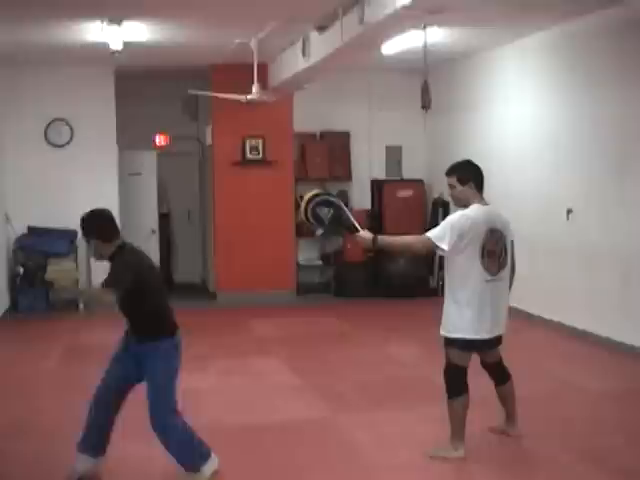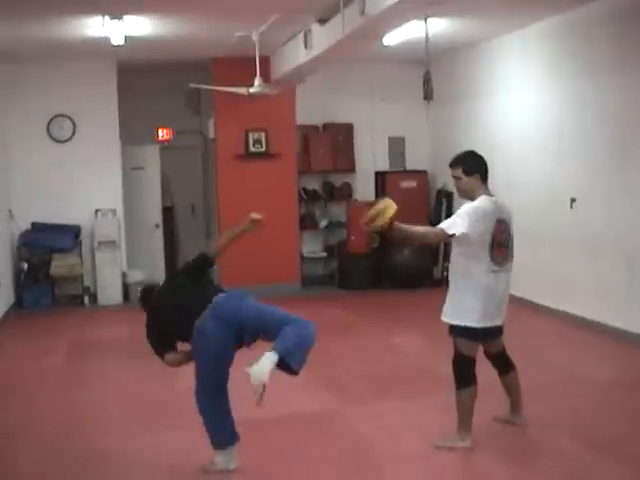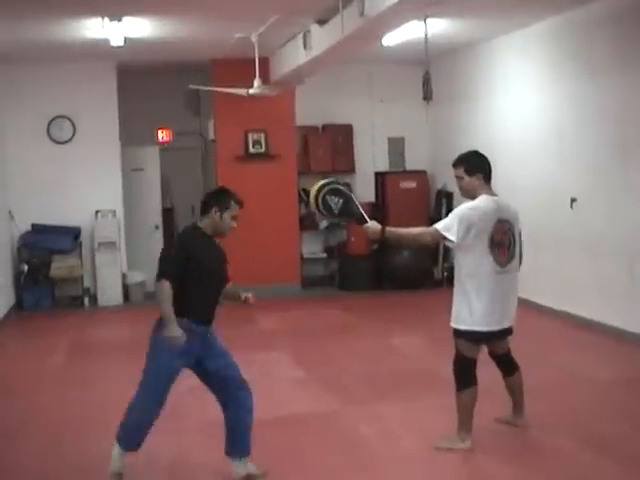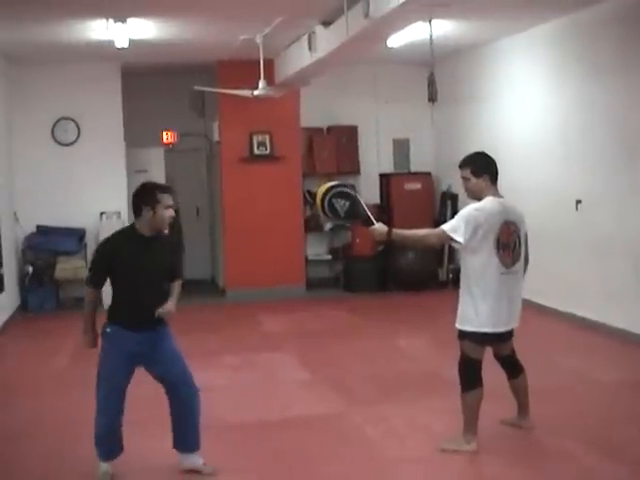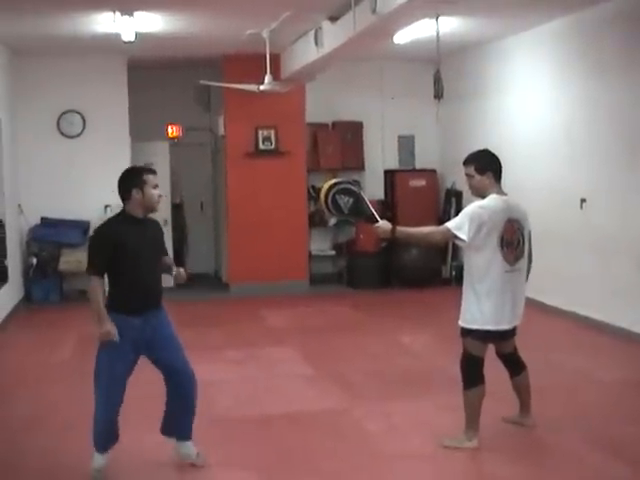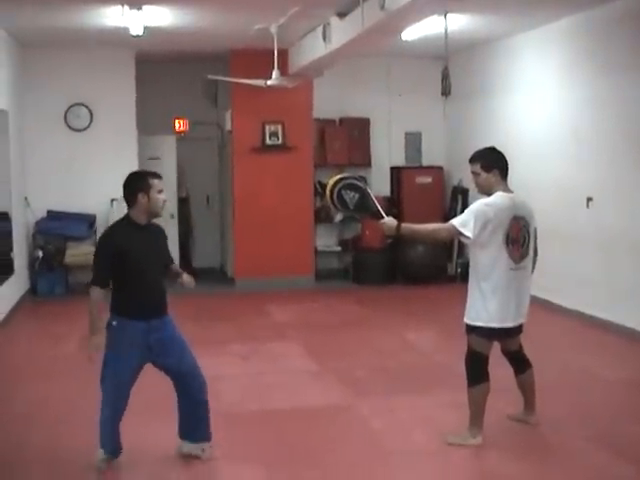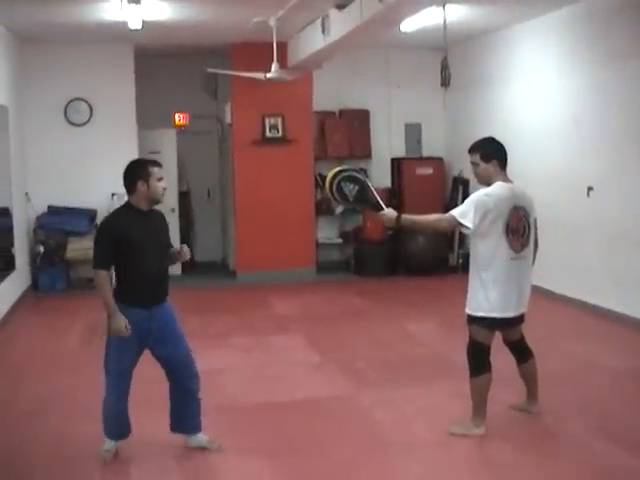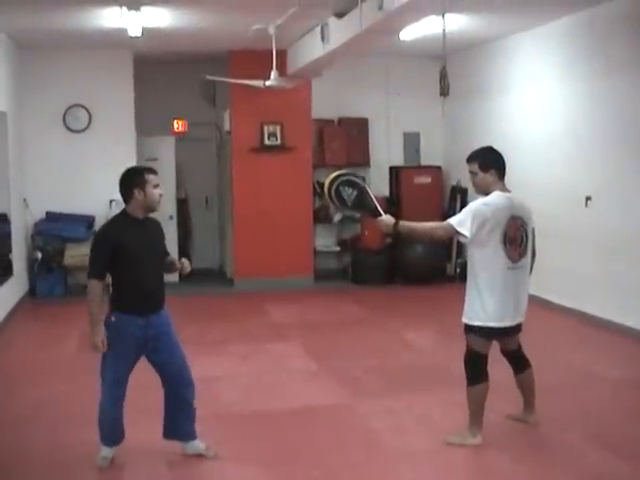
dt=0.5s
person 1, frame 1
left shoulder: (463, 220)
right shoulder: (501, 220)
left elbow: (420, 245)
right elbow: (509, 266)
left wrist: (374, 240)
left hip: (466, 315)
right hip: (492, 313)
left knee: (455, 375)
right knee: (495, 366)
left ankle: (456, 445)
right ankle: (511, 423)
person 1, frame 2
left shoulder: (473, 210)
right shoulder: (501, 210)
left elbow: (437, 235)
left wrist: (391, 224)
left hip: (468, 306)
right hip: (490, 303)
left knee: (462, 367)
right knee: (498, 356)
left ankle: (463, 436)
right ankle: (517, 413)
person 1, frame 3
left shoulder: (471, 212)
right shoulder: (510, 211)
left elbow: (428, 236)
right elbow: (516, 256)
left wrist: (383, 232)
left hip: (475, 307)
right hip: (502, 304)
left knee: (464, 367)
right knee: (503, 357)
left ankle: (463, 437)
right ankle: (519, 414)
person 1, frame 4
left shoulder: (477, 213)
right shoulder: (515, 212)
left elbow: (434, 238)
right elbow: (523, 258)
left wrist: (389, 233)
left hip: (481, 308)
right hip: (505, 305)
left knee: (469, 369)
right knee: (508, 358)
left ankle: (468, 438)
right ankle: (524, 416)
person 1, frame 5
left shoulder: (481, 211)
right shoulder: (518, 210)
left elbow: (438, 235)
right elbow: (527, 257)
left wrist: (393, 231)
left hip: (483, 305)
right hip: (508, 303)
left knee: (471, 366)
right knee: (510, 356)
left ankle: (470, 436)
right ankle: (525, 414)
person 1, frame 6
left shoulder: (487, 208)
right shoulder: (524, 208)
left elbow: (444, 232)
right elbow: (532, 254)
left wrist: (398, 227)
left hip: (489, 303)
right hip: (513, 300)
left knee: (476, 363)
right knee: (515, 354)
left ankle: (474, 432)
right ankle: (529, 411)
person 1, frame 7
left shoulder: (487, 198)
right shoulder: (524, 197)
left elbow: (444, 223)
right elbow: (533, 243)
left wrist: (399, 219)
left hip: (490, 293)
right hip: (515, 290)
left knee: (478, 353)
right knee: (517, 344)
left ankle: (477, 423)
right ankle: (532, 401)
person 1, frame 8
left shoulder: (485, 207)
right shoulder: (522, 208)
left elbow: (441, 231)
right elbow: (530, 253)
left wrist: (396, 225)
left hip: (488, 303)
right hip: (512, 300)
left knee: (475, 363)
right knee: (514, 353)
left ankle: (474, 432)
right ankle: (529, 411)
person 2, frame 1
left shoulder: (127, 263)
right shoulder: (129, 256)
left elbow: (109, 298)
left wrist: (90, 294)
left hip: (160, 347)
right hip: (137, 342)
left knee: (163, 415)
right knee: (105, 399)
right ankle: (88, 458)
person 2, frame 2
left shoulder: (154, 326)
right shoulder: (178, 280)
left elbow: (171, 359)
right elbow: (212, 252)
left wrist: (197, 352)
right wrist: (244, 227)
left hip: (208, 332)
right hip: (231, 308)
left knee: (210, 395)
right knee: (301, 330)
left ankle: (226, 455)
right ankle: (266, 363)
person 2, frame 3
left shoulder: (217, 251)
right shoulder: (184, 243)
right elbow: (164, 282)
left wrist: (239, 296)
right wrist: (171, 323)
left hip: (203, 335)
right hip: (174, 334)
left knee: (237, 394)
right knee: (151, 396)
right ankle: (120, 455)
person 2, frame 4
left shoulder: (169, 245)
right shoulder: (113, 246)
right elbow: (93, 287)
left wrist: (172, 302)
right wrist: (89, 328)
left hip: (157, 335)
right hip: (120, 336)
left knee: (186, 392)
right knee: (109, 404)
left ankle: (189, 455)
person 2, frame 5
left shoulder: (154, 228)
right shoulder: (109, 231)
right elbow: (95, 277)
left wrist: (174, 268)
right wrist: (103, 320)
left hip: (156, 319)
right hip: (122, 323)
left knee: (183, 380)
right knee: (108, 394)
left ankle: (183, 442)
right ankle: (101, 454)
person 2, frame 6
left shoulder: (158, 233)
right shoulder: (113, 238)
right elbow: (98, 287)
left wrist: (181, 275)
right wrist: (96, 332)
left hip: (161, 324)
right hip: (126, 327)
left knee: (194, 384)
right knee: (114, 396)
left ankle: (191, 441)
right ankle: (107, 451)
person 2, frame 7
left shoulder: (158, 219)
right shoulder: (113, 224)
right elbow: (101, 271)
left wrist: (179, 255)
right wrist: (113, 314)
left hip: (161, 311)
right hip: (129, 314)
left knee: (185, 372)
right knee: (117, 381)
left ankle: (192, 433)
right ankle: (113, 438)
person 2, frame 8
left shoulder: (154, 227)
right shoulder: (110, 233)
right elbow: (95, 282)
left wrist: (177, 265)
right wrist: (97, 326)
left hip: (158, 318)
right hip: (124, 322)
left knee: (180, 380)
right knee: (113, 387)
left ankle: (188, 439)
right ankle: (108, 445)
